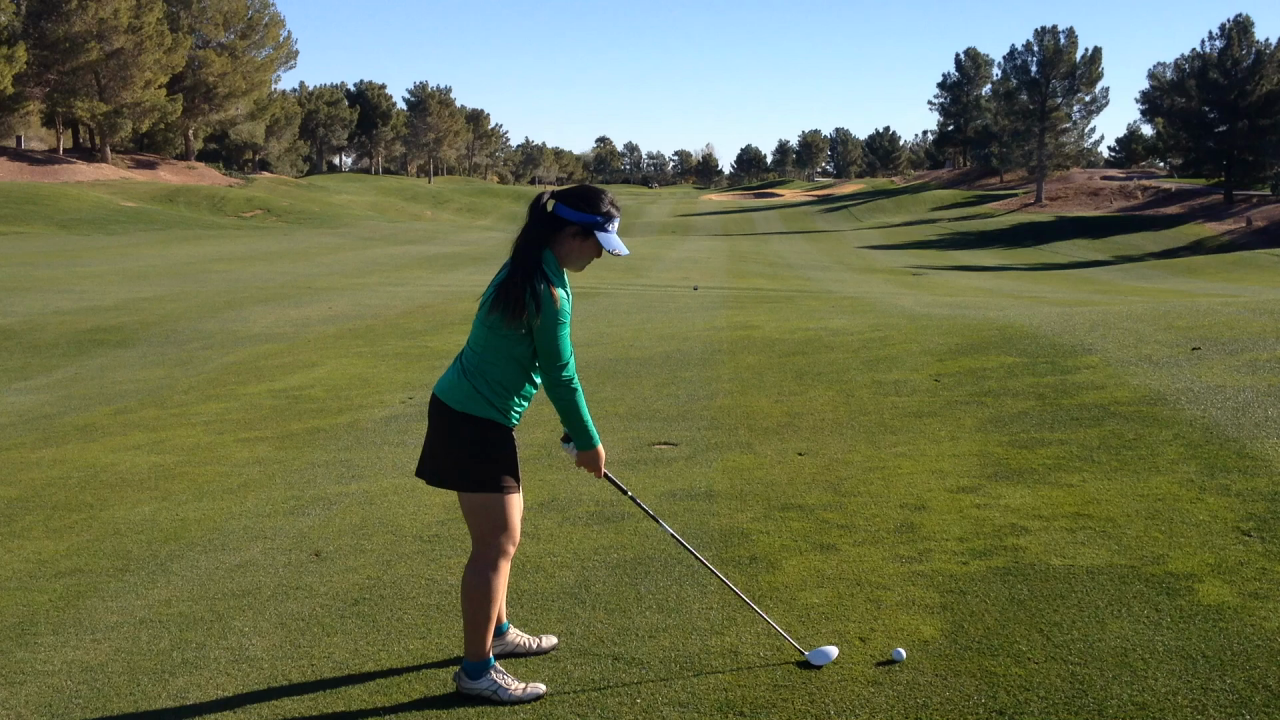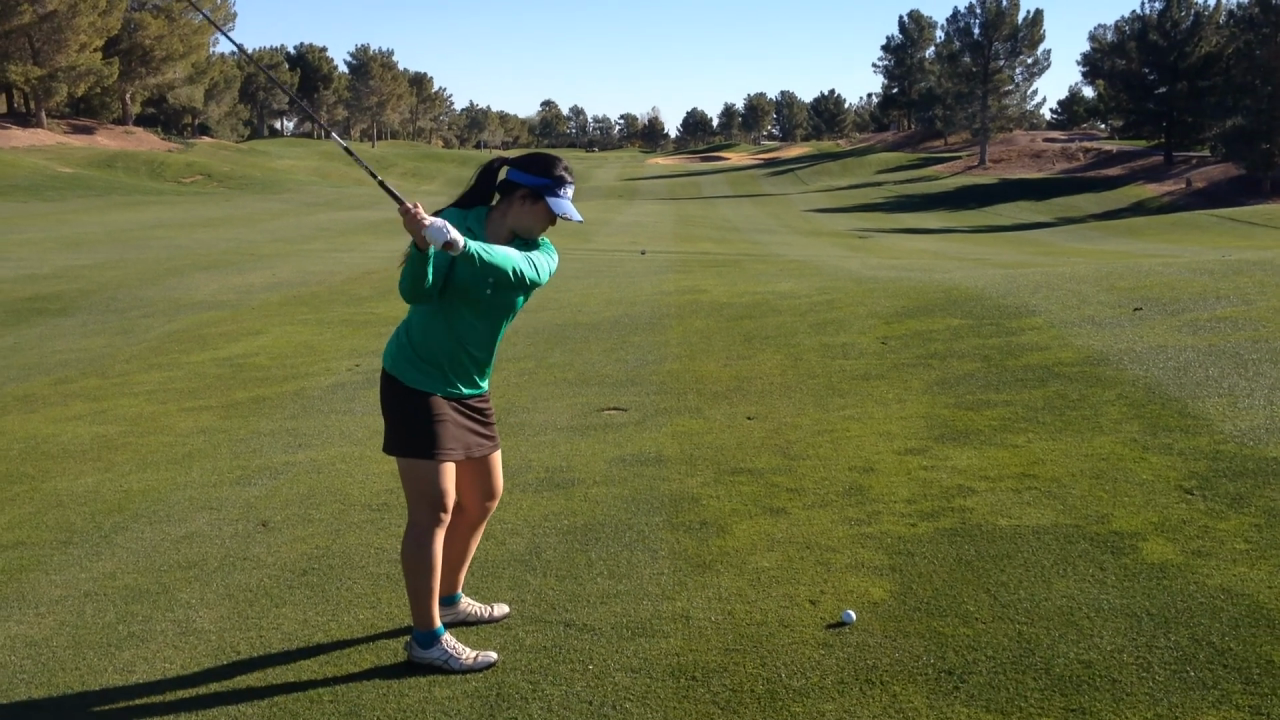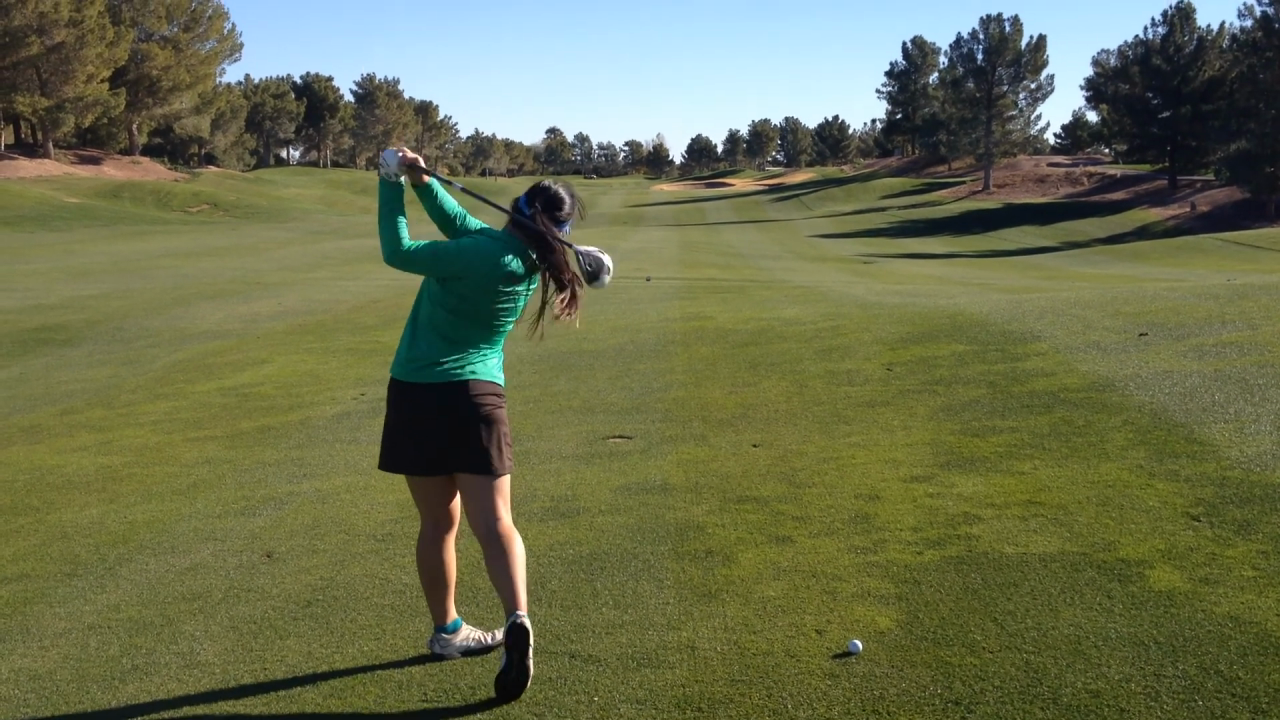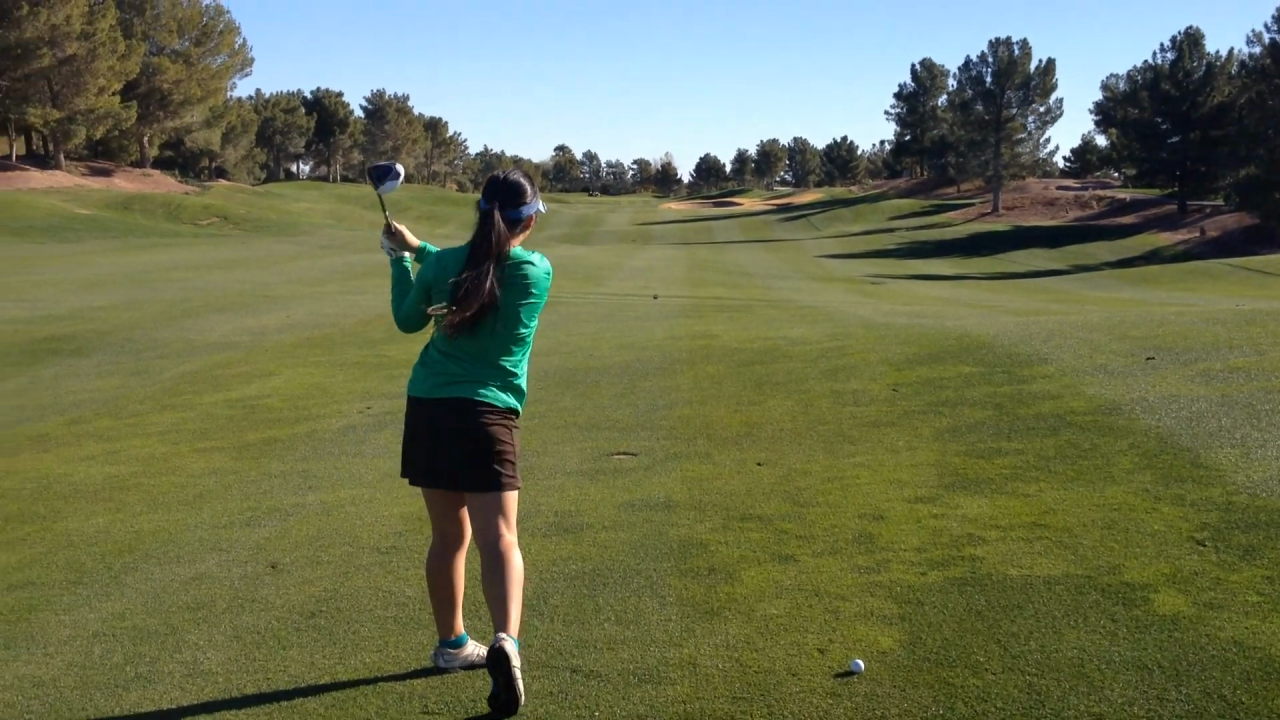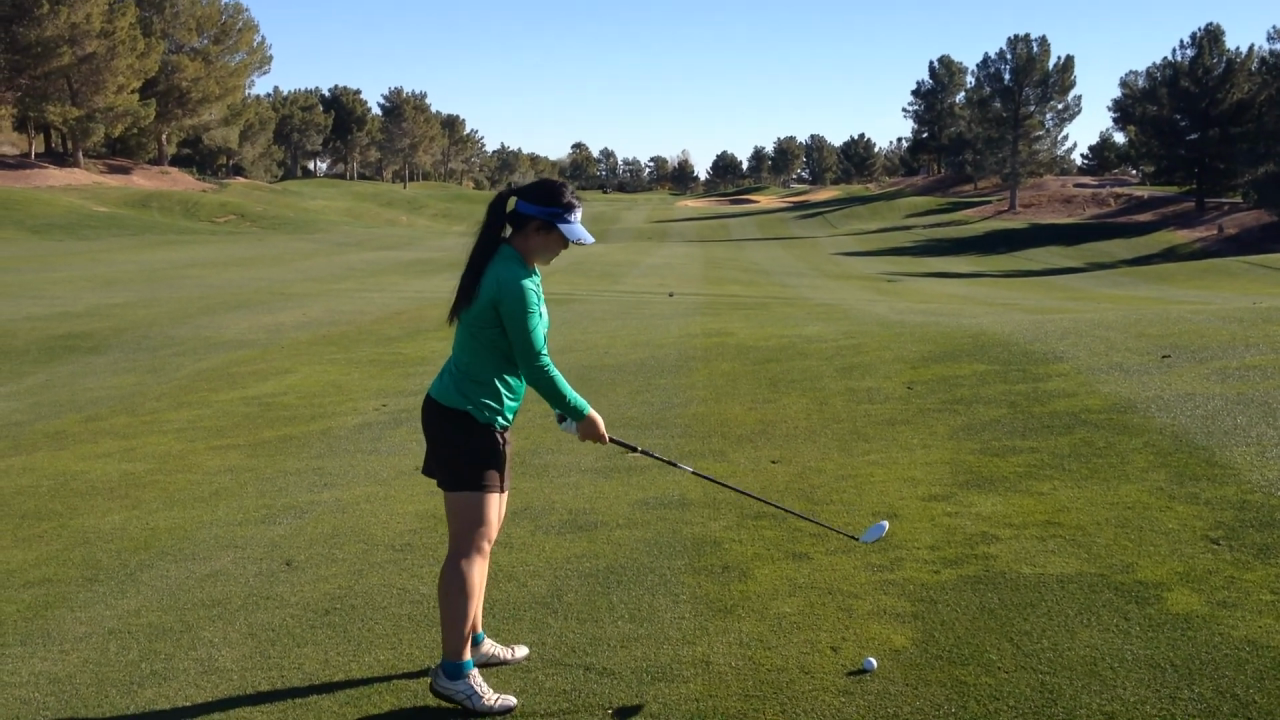
dt=1s
person 1, frame 1
left shoulder: (536, 269)
right shoulder: (546, 291)
left elbow: (555, 368)
right elbow: (560, 377)
left wrist: (576, 433)
right wrist: (589, 442)
left hip: (477, 413)
right hip: (474, 420)
left knee: (505, 530)
right knee: (496, 543)
left ankle: (498, 632)
right ankle: (476, 668)
person 1, frame 2
left shoulder: (542, 256)
right shoulder: (450, 222)
left elbow: (509, 265)
right elbow: (415, 293)
left wrist: (456, 243)
right wrist: (421, 243)
left hip: (470, 389)
right hip: (415, 383)
left knee: (483, 497)
right knee: (434, 509)
left ankle: (448, 600)
right ankle: (427, 638)
person 1, frame 3
left shoulder: (482, 252)
right shoulder: (524, 262)
left elbow: (398, 252)
left wrist: (394, 179)
right wrist: (423, 175)
left hip: (415, 393)
right hip: (475, 396)
left knee: (439, 520)
right knee: (493, 520)
left ankle: (448, 630)
right ankle: (517, 620)
person 1, frame 4
left shoulder: (442, 266)
right shoulder: (539, 272)
left elbow: (405, 321)
left wrist: (399, 261)
right wrist: (418, 249)
left hip: (427, 408)
right hip: (485, 414)
left knee: (449, 535)
right knee: (499, 538)
left ankle: (452, 643)
right ankle: (505, 644)
person 1, frame 5
left shoulder: (504, 264)
right shoulder: (517, 282)
left elbow: (527, 355)
right elbow: (535, 364)
left wrist: (568, 409)
right wrist: (581, 412)
left hip: (479, 414)
right hip: (466, 418)
left knee: (483, 534)
right knee: (473, 544)
left ankle: (472, 641)
right ankle: (453, 671)
